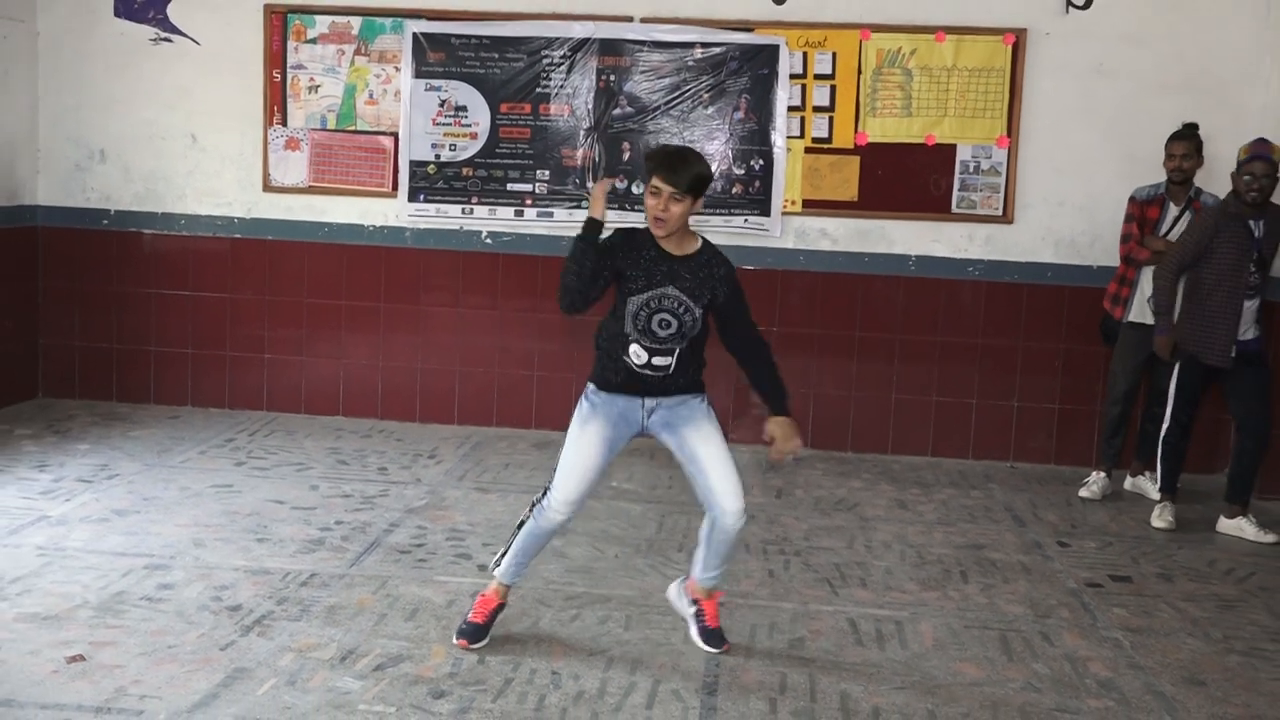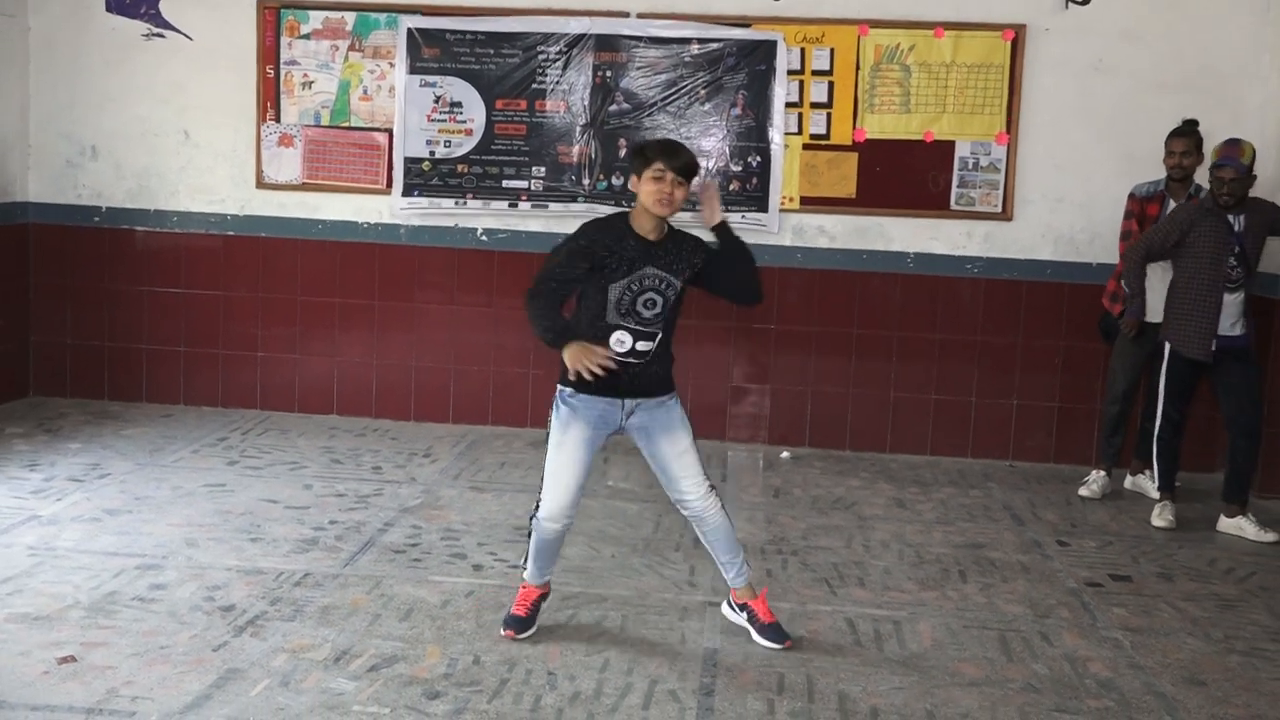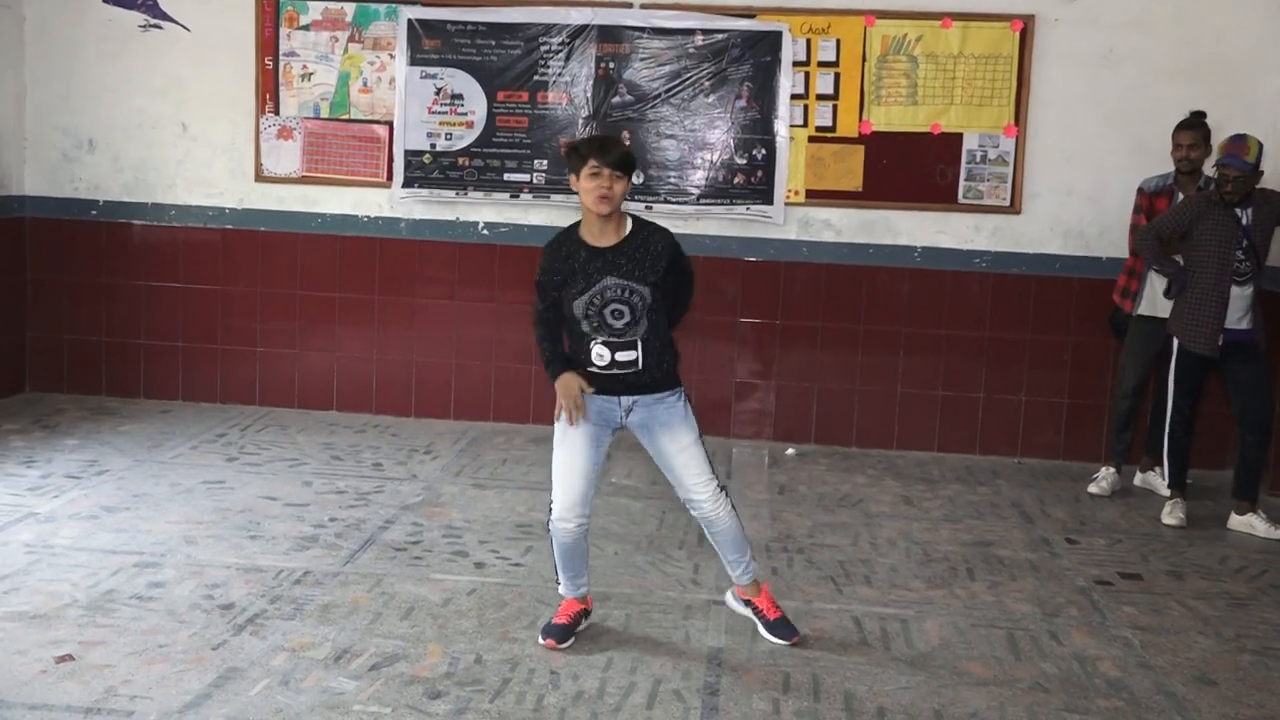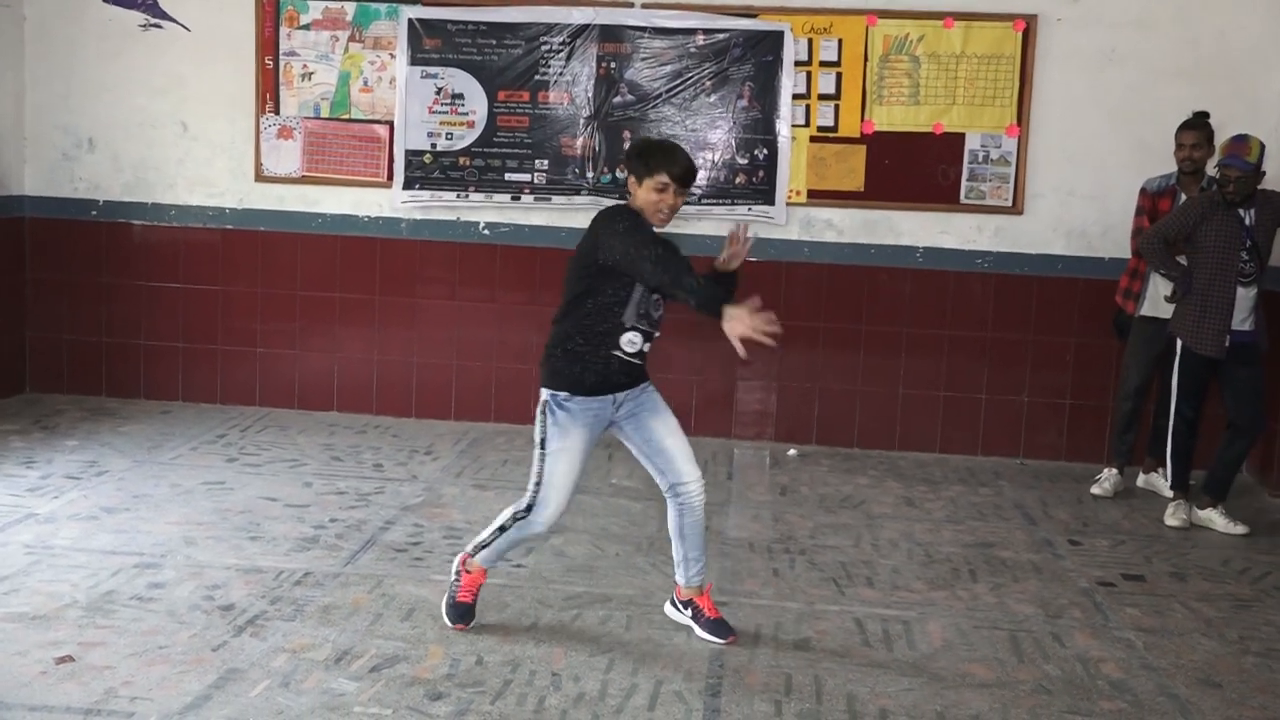
dt=0.4s
person 1, frame 1
left shoulder: (716, 270)
right shoulder: (624, 247)
left elbow: (746, 343)
right elbow: (571, 300)
left wrist: (779, 410)
right wrist: (594, 222)
left hip: (681, 403)
right hip: (611, 396)
left knee: (728, 506)
right knee: (560, 503)
left ankle: (698, 593)
right ankle: (499, 589)
person 1, frame 2
left shoulder: (690, 249)
right shoulder: (597, 236)
left elbow: (750, 294)
right elbow: (542, 297)
left wrist: (718, 225)
right wrist: (565, 344)
left hip: (654, 397)
right hip: (585, 396)
left knee: (699, 501)
right knee: (555, 511)
left ankle: (745, 597)
right ankle: (533, 587)
person 1, frame 3
left shoulder: (656, 243)
right shoulder: (559, 254)
left elbow: (681, 291)
right elbow: (546, 325)
right wrist: (560, 374)
left hip: (657, 396)
right hip: (587, 398)
left knee: (706, 499)
right knee: (567, 514)
left ankle: (749, 590)
right ankle: (574, 601)
person 1, frame 4
left shoulder: (662, 249)
right shoulder: (615, 226)
left elbow: (697, 292)
right elbow: (663, 275)
left wrist: (726, 272)
right wrist: (723, 312)
left hip: (632, 391)
right hip: (574, 394)
left knee: (688, 485)
right knee: (544, 509)
left ankle: (690, 595)
right ankle: (472, 569)
person 2, frame 1
right shoulder: (1213, 219)
right elbow: (1168, 268)
right wrist: (1164, 325)
left hip: (1247, 347)
right hip: (1199, 341)
right knee: (1178, 421)
left ankle: (1234, 513)
right ankle: (1166, 500)
person 2, frame 2
right shoulder: (1190, 215)
right elbow: (1137, 251)
right wrist: (1137, 302)
left hip: (1236, 341)
right hip: (1186, 336)
left knee: (1247, 425)
right knee: (1170, 419)
left ankle: (1234, 512)
right ankle: (1165, 499)
person 2, frame 3
right shoulder: (1197, 208)
right elbow: (1146, 238)
right wrist: (1176, 273)
left hip: (1243, 335)
right hip: (1195, 329)
right knee: (1181, 415)
left ankle: (1245, 509)
right ankle: (1176, 496)
person 2, frame 4
right shoulder: (1200, 208)
right elbow: (1150, 242)
right wrist: (1181, 277)
left hip: (1244, 337)
right hip: (1198, 331)
left knee: (1248, 421)
right knee: (1184, 416)
left ankle: (1208, 503)
right ankle: (1179, 497)
person 3, frame 1
left shoulder: (1211, 208)
right shoulder: (1142, 199)
right elbow: (1129, 252)
left wrist: (1163, 245)
right hip: (1139, 315)
left knee: (1162, 398)
right knee: (1120, 393)
left ankle: (1140, 471)
right ankle: (1103, 472)
person 3, frame 2
right shoulder: (1141, 195)
right elbow: (1128, 249)
right hip: (1137, 311)
left knee: (1162, 396)
right knee: (1119, 391)
left ankle: (1139, 470)
right ankle: (1102, 470)
person 3, frame 3
right shoulder: (1151, 189)
right elbow: (1138, 244)
right hip: (1148, 306)
left knee: (1172, 392)
right knee: (1129, 387)
left ankle: (1149, 467)
right ankle: (1112, 467)
person 3, frame 4
right shoulder: (1154, 189)
right elbow: (1140, 245)
right hip: (1151, 306)
left knee: (1175, 394)
right knee: (1132, 387)
left ankle: (1153, 468)
right ankle: (1115, 468)
